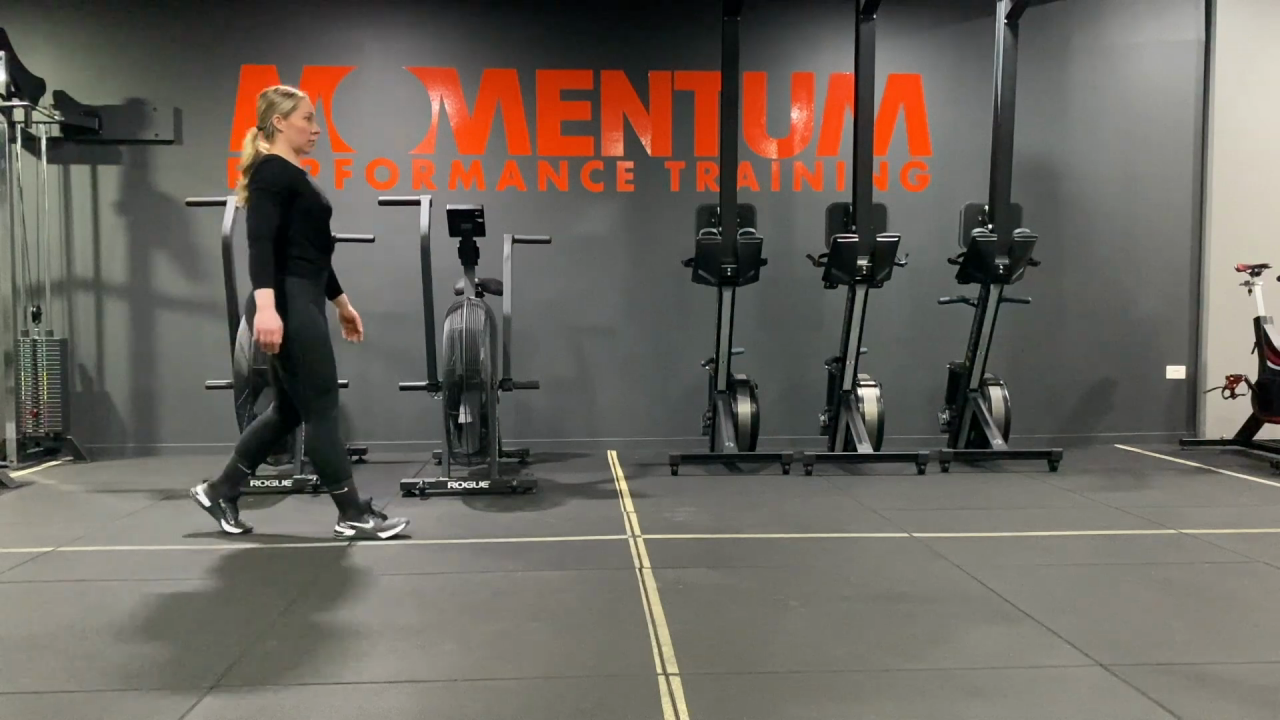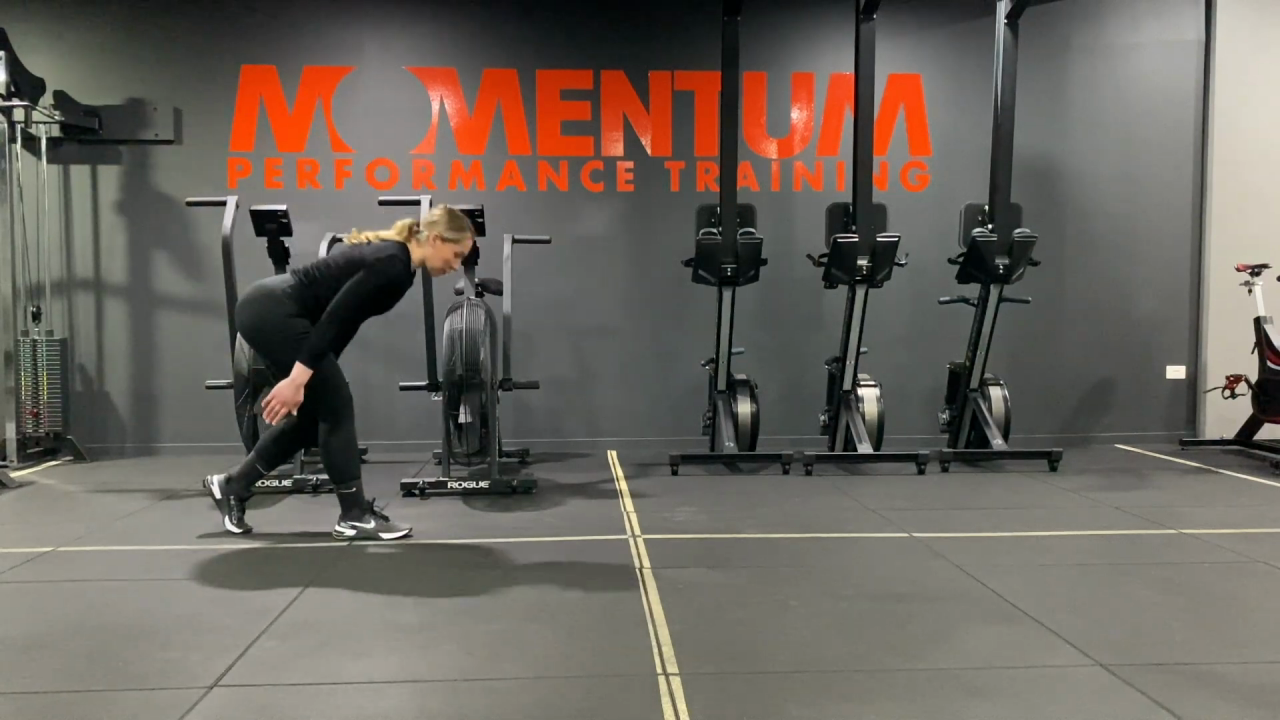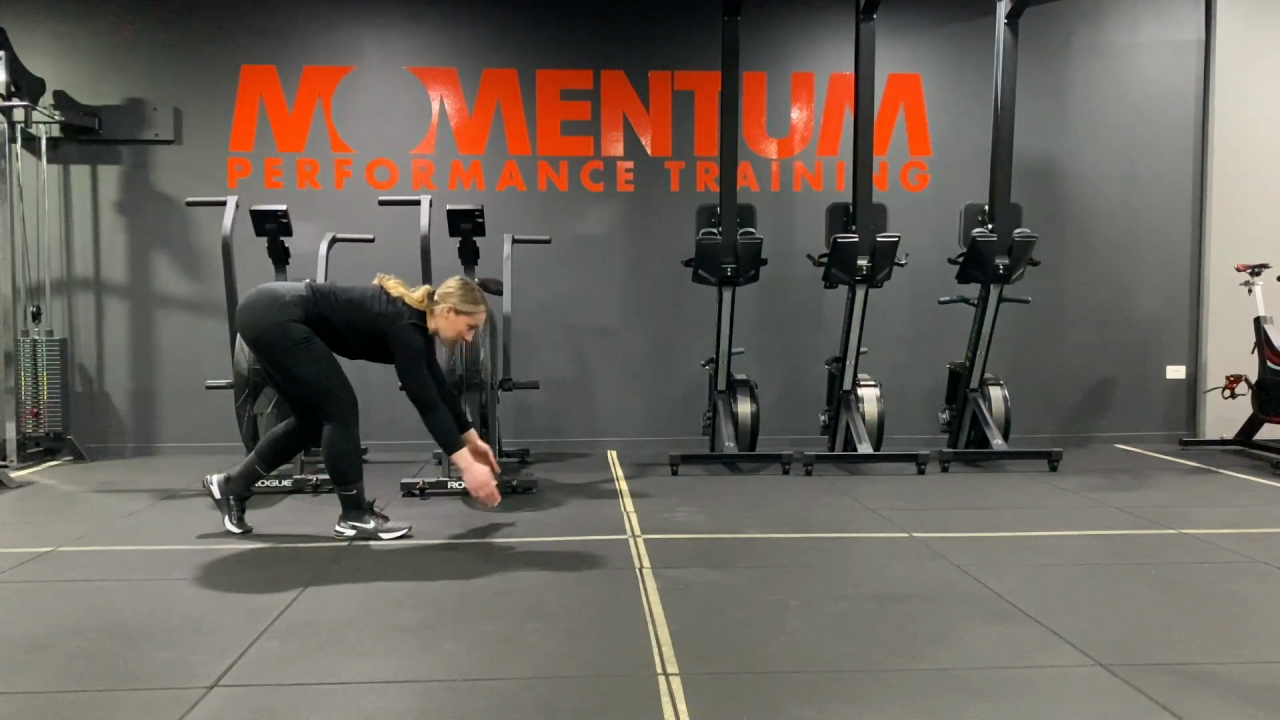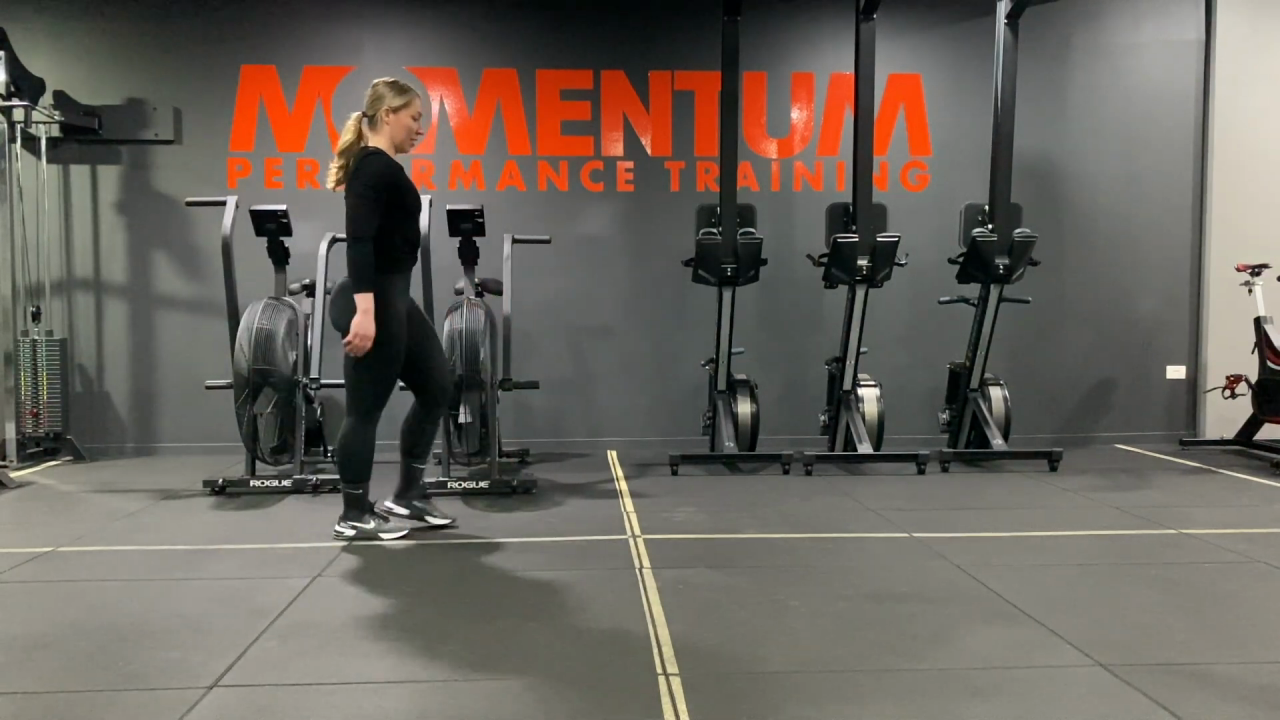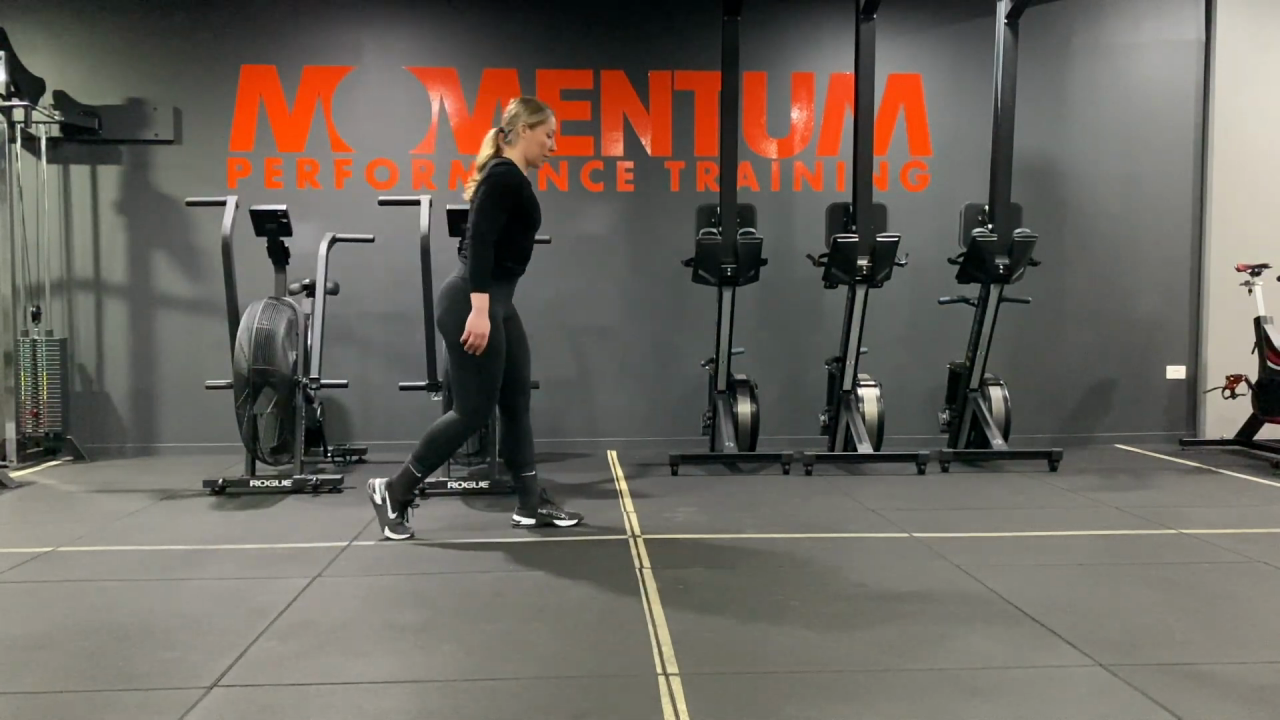
dt=1s
person 1, frame 1
left shoulder: (292, 174)
right shoulder: (271, 172)
right elbow: (260, 243)
left wrist: (340, 301)
right wrist: (266, 306)
left hip: (300, 302)
right hip: (286, 304)
left knee: (289, 408)
right knee: (320, 408)
left ankle: (220, 490)
right ankle: (353, 515)
person 1, frame 2
left shoulder: (394, 260)
right shoulder: (391, 267)
left elbow: (343, 319)
right elbow: (332, 320)
left wrist: (312, 373)
right wrist: (298, 378)
left hip: (265, 310)
right hip: (272, 313)
left knee: (308, 415)
right knee: (333, 404)
left ankle: (232, 487)
right ankle: (355, 516)
person 1, frame 3
left shoulder: (411, 322)
right shoulder: (404, 328)
left elbow: (437, 389)
right elbow: (426, 403)
left wrist: (472, 439)
right wrist: (465, 464)
left hip: (267, 317)
right hip: (274, 320)
left knee: (311, 418)
right knee: (340, 410)
left ankle: (232, 485)
right ankle: (355, 516)
person 1, frame 4
left shoulder: (381, 167)
right shoulder: (372, 167)
right elbow: (360, 240)
right wrist: (364, 308)
left hip: (393, 298)
right hip: (376, 299)
left knee: (437, 387)
right knee: (367, 406)
left ankle: (408, 495)
right ankle: (355, 514)
person 1, frame 5
left shoulder: (514, 179)
right shoulder: (503, 178)
right elbow: (480, 244)
right wrist: (478, 311)
left hip: (494, 302)
right hip: (475, 303)
left knee: (517, 402)
right knee: (473, 409)
left ankle: (531, 502)
right ankle: (394, 491)
